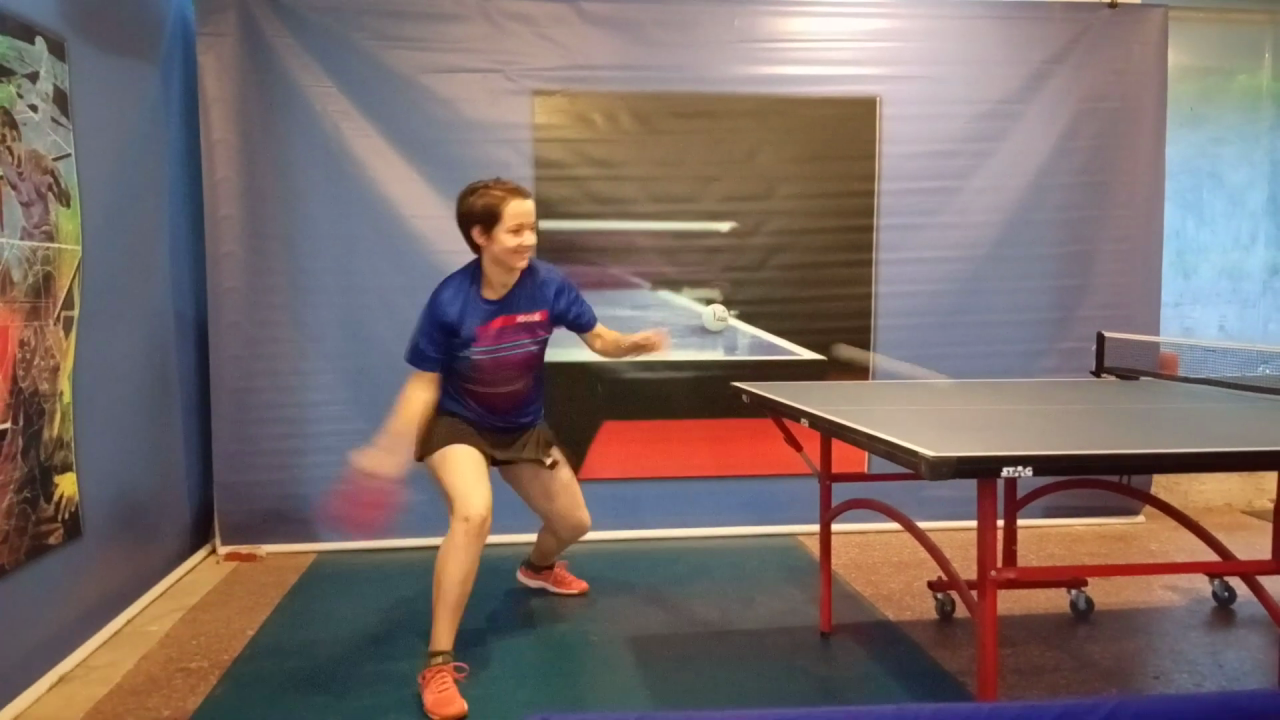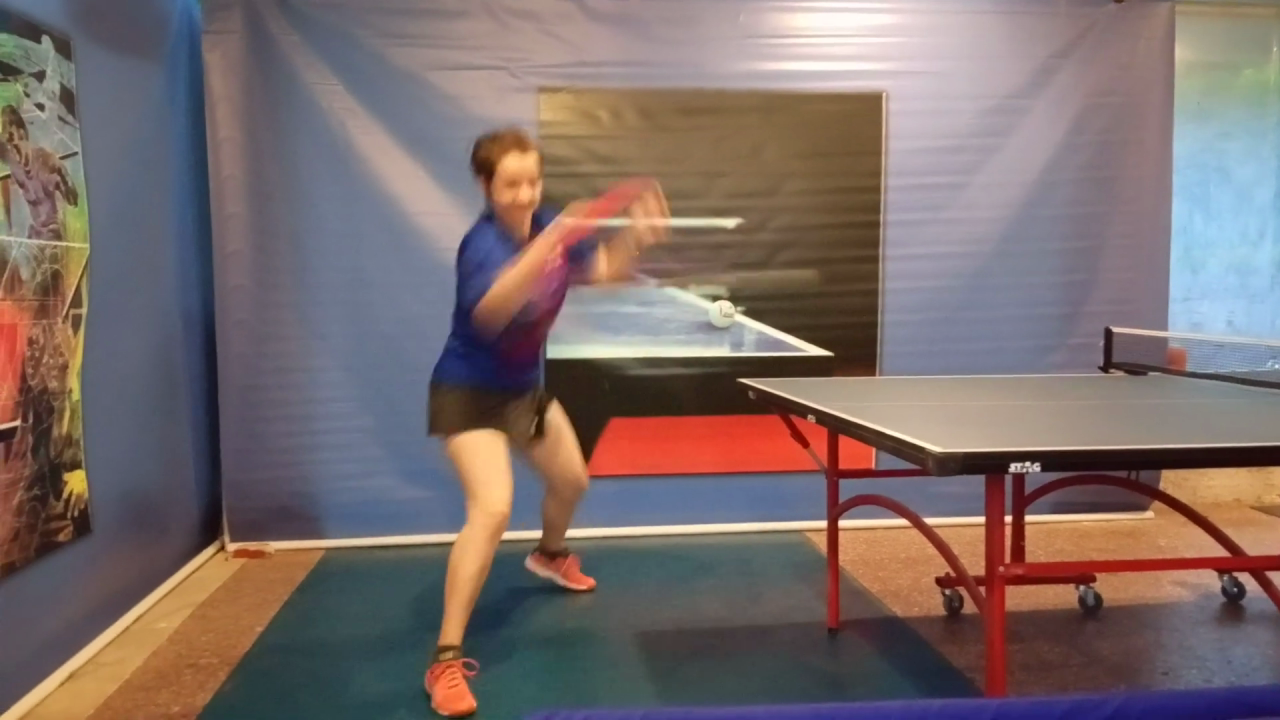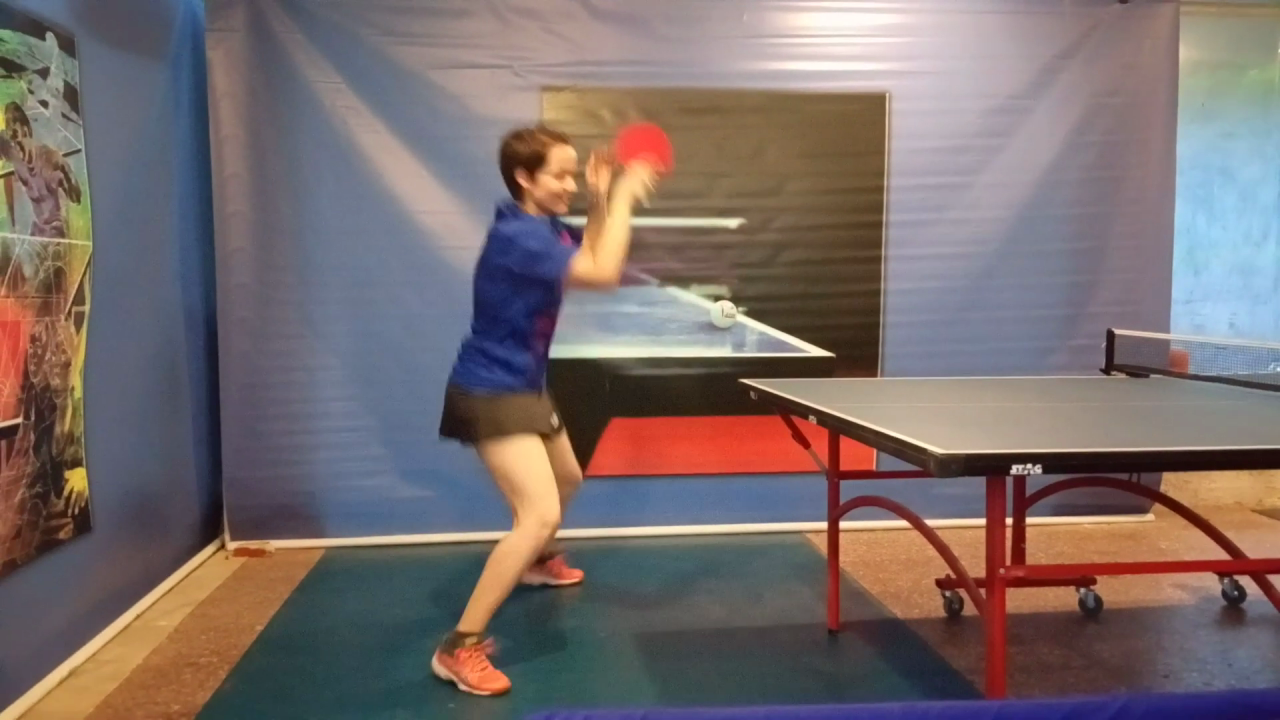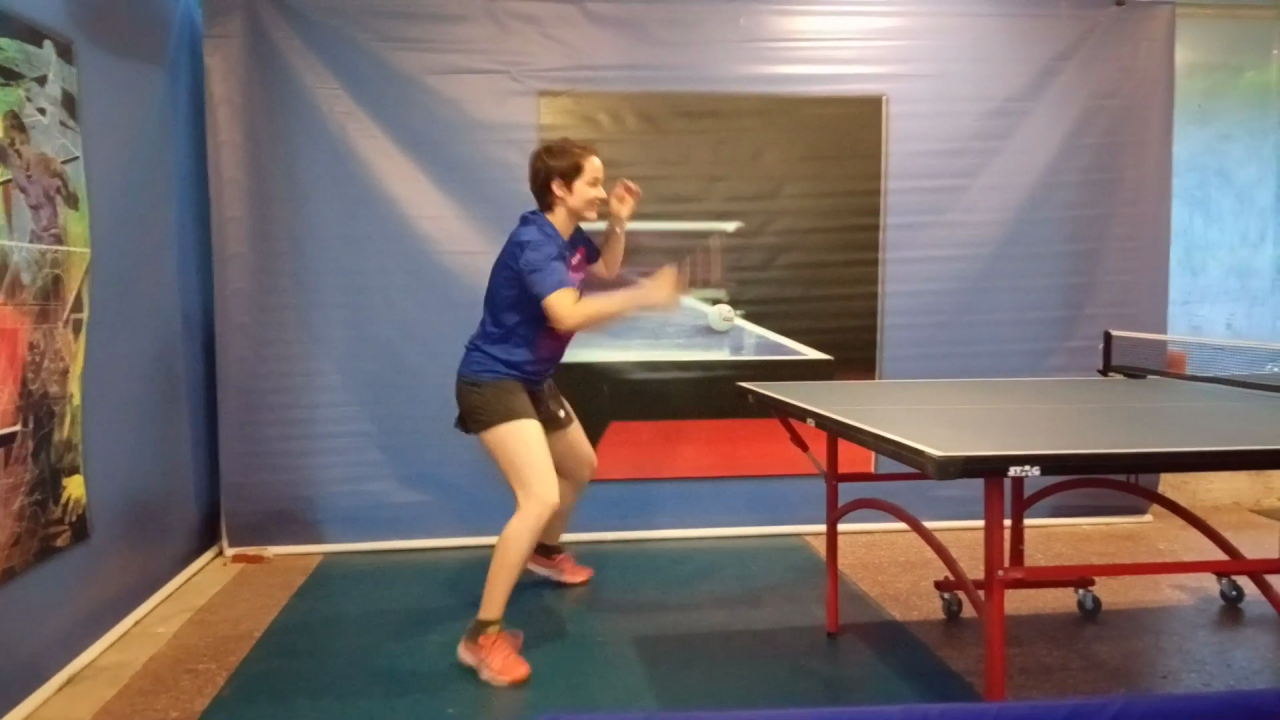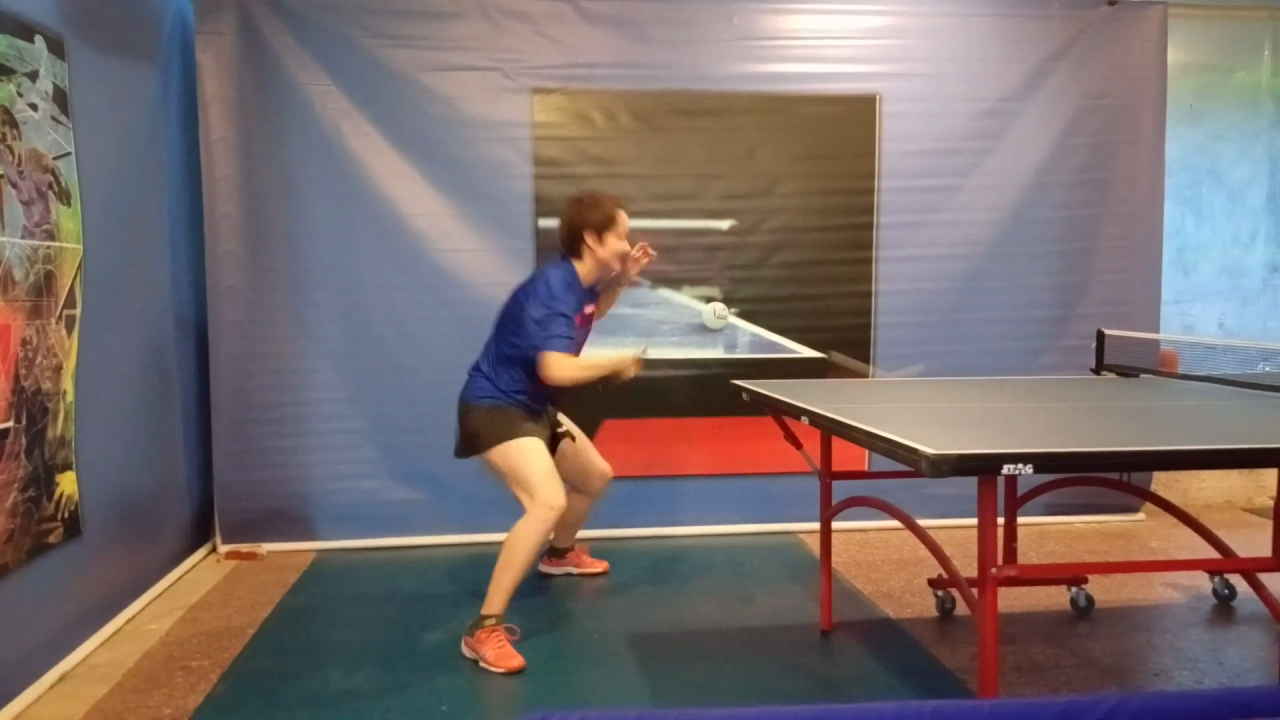
dt=0.2s
person 1, frame 1
left shoulder: (547, 283)
right shoulder: (449, 301)
left elbow: (600, 341)
right elbow: (422, 385)
left wrist: (636, 343)
right wrist: (391, 446)
left hip: (523, 426)
right hip: (457, 423)
left knee: (574, 522)
right knee: (473, 514)
left ankle: (539, 566)
right ankle: (437, 664)
person 1, frame 2
left shoulder: (552, 227)
right shoulder: (481, 244)
left elbow: (607, 270)
right elbow: (493, 310)
left wrist: (635, 234)
right wrist: (543, 250)
left hip: (527, 388)
right hip: (469, 393)
left knee: (572, 479)
right knee: (492, 509)
left ankle: (550, 554)
right ankle: (448, 659)
person 1, frame 3
left shoulder: (545, 224)
right shoulder: (517, 237)
left elbow: (599, 252)
right elbow: (603, 273)
left wrist: (611, 193)
right wrist: (622, 195)
left hip: (523, 385)
right hip: (491, 394)
left knee: (568, 479)
right knee: (542, 515)
left ankle: (540, 561)
right ankle: (460, 645)
person 1, frame 4
left shoulder: (567, 236)
right shoulder: (533, 242)
left elbow: (607, 270)
right elbow: (566, 315)
left wrist: (618, 222)
right wrist: (645, 296)
left hip: (531, 381)
right hip: (494, 383)
left knee: (580, 467)
right knee: (541, 500)
left ankle: (546, 552)
right ankle: (484, 633)
person 1, frame 5
left shoulder: (581, 282)
right shoulder: (554, 290)
left elbow: (596, 308)
right elbow: (558, 371)
left wrist: (626, 274)
right wrist: (616, 362)
left hip: (531, 406)
right hip: (494, 409)
left knee: (595, 475)
right knee: (549, 503)
left ankle: (560, 552)
right ankle: (485, 629)
